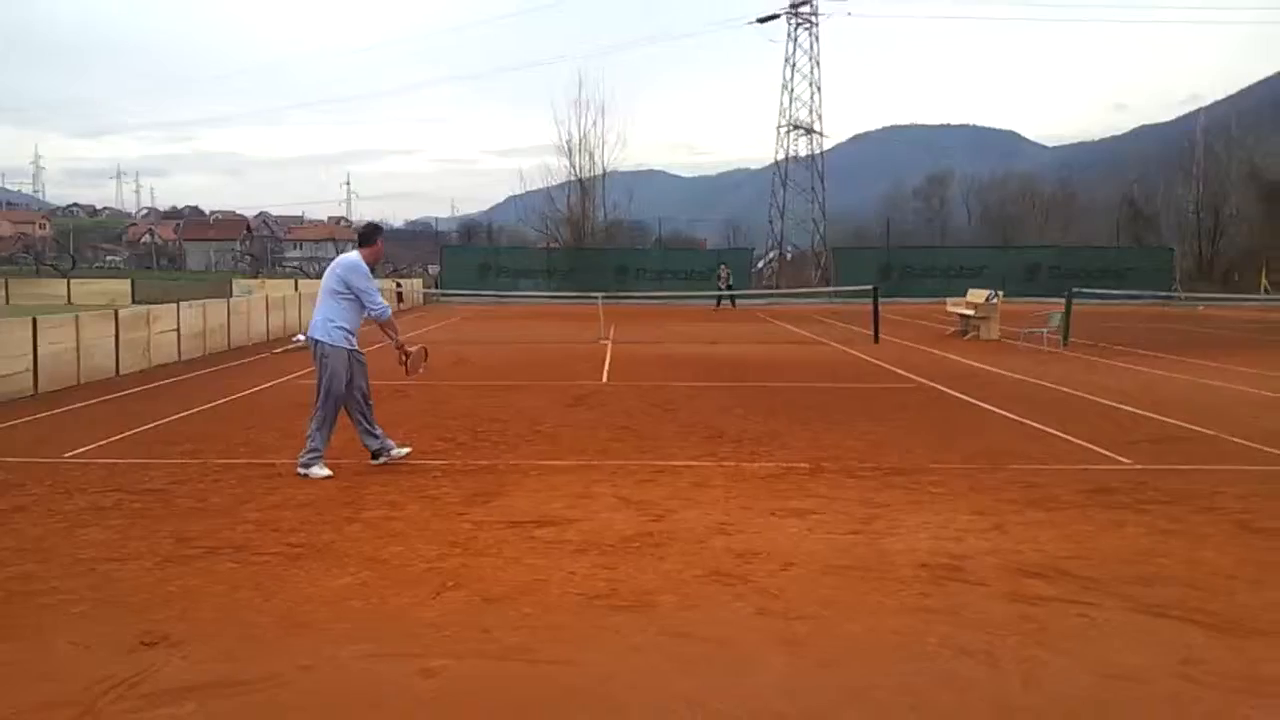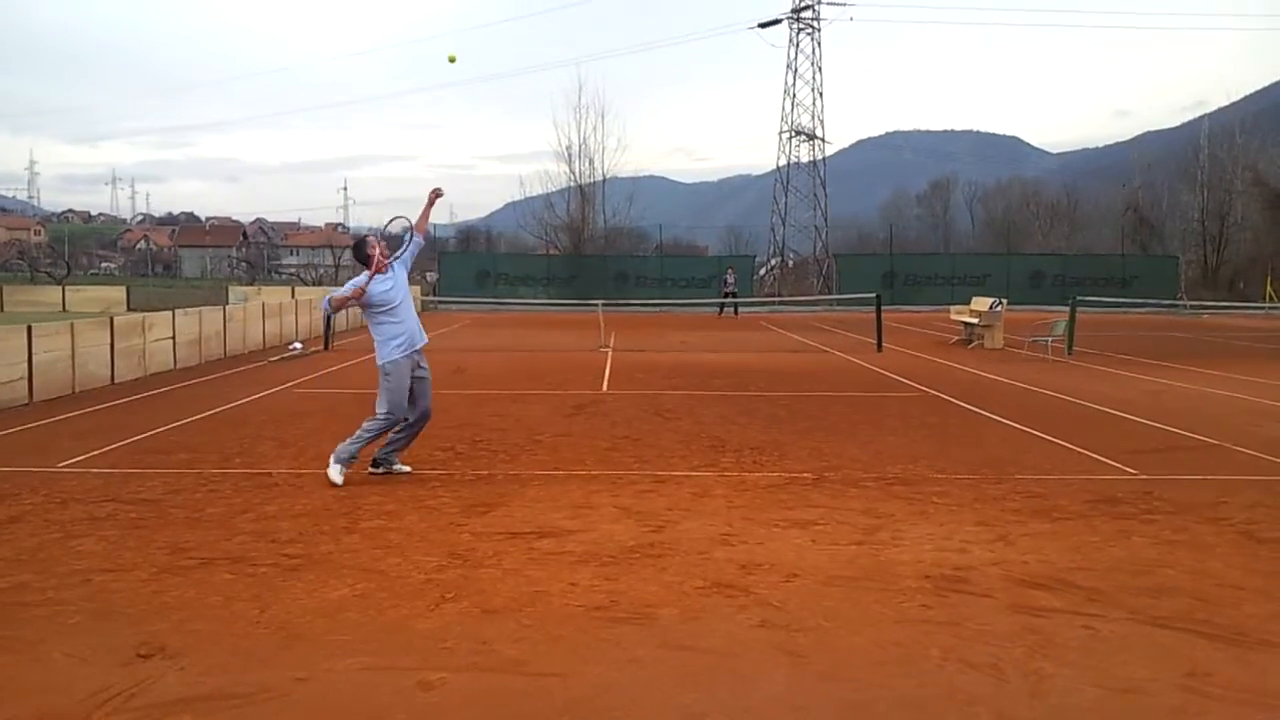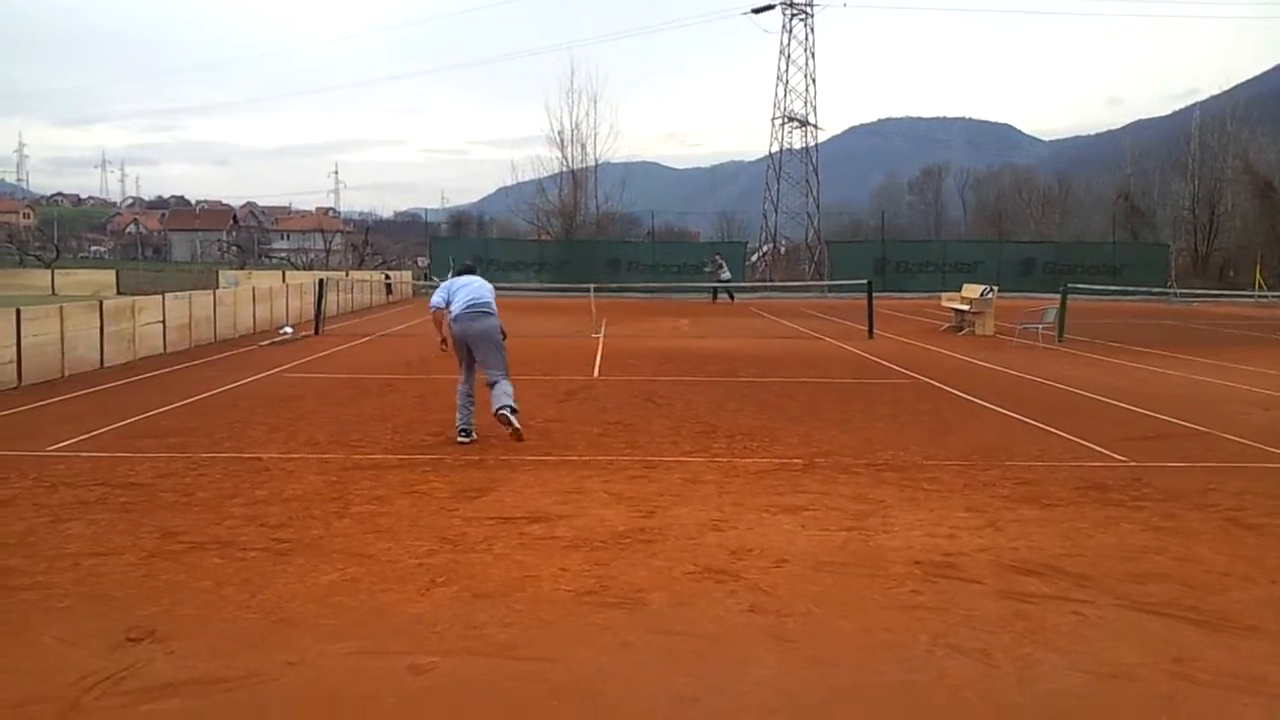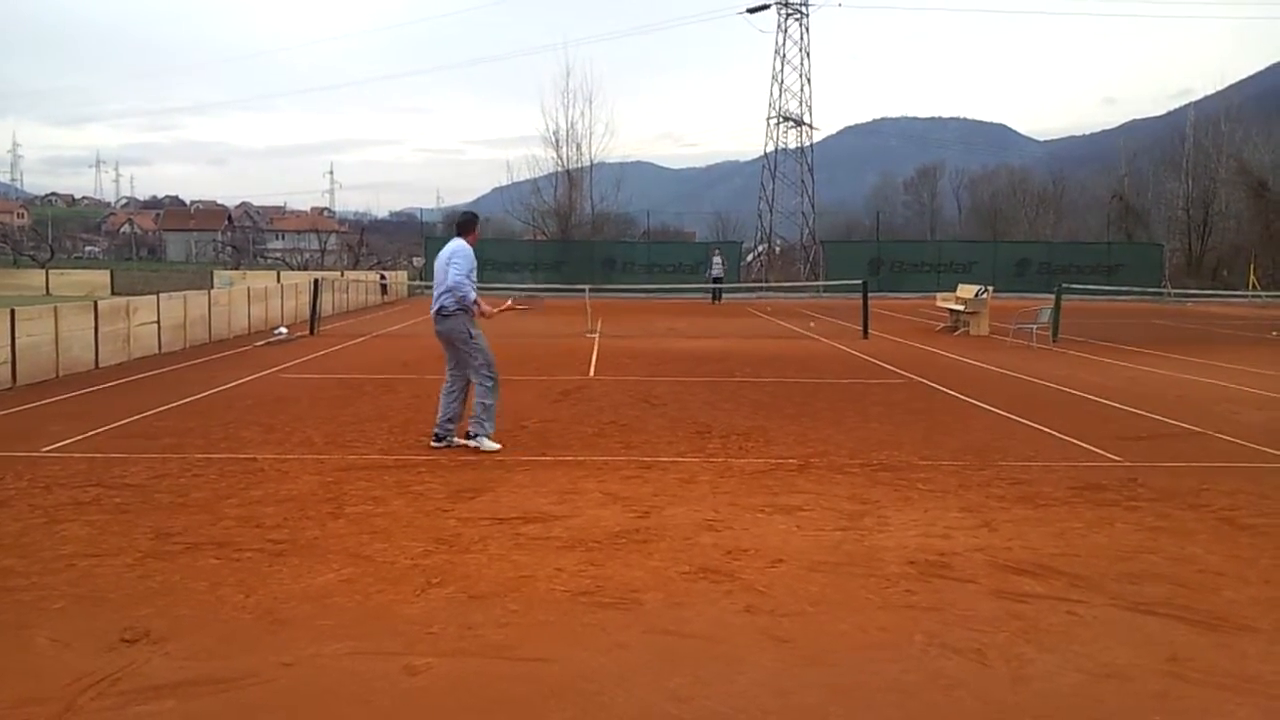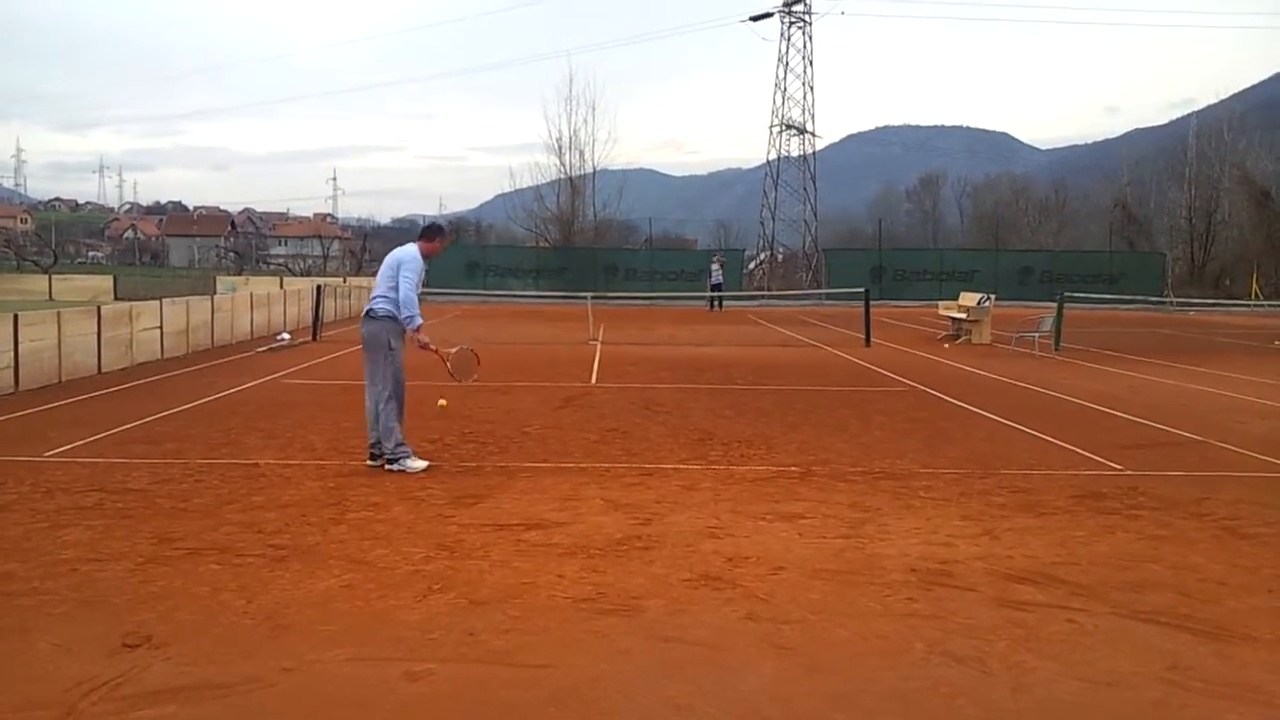
dt=1s
person 1, frame 1
left shoulder: (359, 267)
right shoulder: (352, 264)
left elbow: (375, 312)
right elbow: (379, 309)
left wrist: (395, 340)
right wrist: (398, 336)
left hip: (346, 343)
right hip: (329, 341)
left knee: (360, 398)
right knee: (330, 400)
left ankle: (379, 448)
right ankle: (310, 460)
person 1, frame 2
left shoulder: (398, 267)
right shoulder: (361, 284)
left elbow: (416, 236)
right elbow: (329, 305)
left wrist: (429, 205)
right wrist: (349, 297)
left hip: (415, 354)
right hip: (393, 359)
left knee: (421, 412)
right knee: (390, 416)
left ankle: (384, 460)
right ankle: (341, 458)
person 1, frame 3
left shoulder: (448, 284)
right shoulder: (485, 284)
left elbow: (436, 306)
left wrist: (441, 334)
left hip: (459, 324)
right hip: (487, 323)
left knee: (466, 378)
right knee: (497, 377)
left ankle: (464, 429)
right ankle: (505, 408)
person 1, frame 4
left shoulder: (446, 250)
right shoulder: (463, 249)
right elbow: (456, 282)
left wrist: (475, 304)
right wrist: (478, 304)
left hip: (443, 319)
right hip: (458, 320)
left knee: (456, 378)
right knee: (486, 375)
left ankle: (443, 433)
right ankle: (478, 432)
person 1, frame 5
left shoulder: (402, 253)
right shoulder: (412, 257)
right elbow: (406, 296)
left wrist: (412, 326)
right wrist: (419, 330)
left hip: (376, 323)
right hip: (384, 326)
left knee: (378, 392)
right knee: (390, 392)
left ankle: (378, 450)
right ankle: (397, 455)
